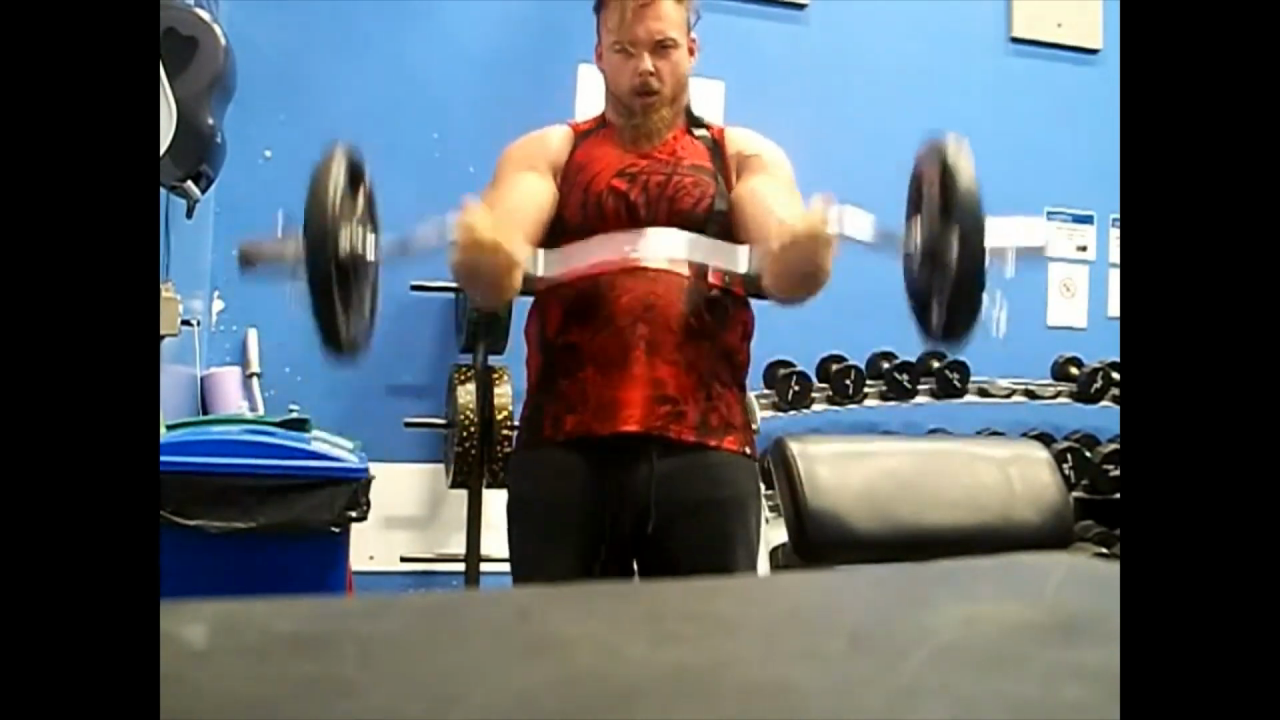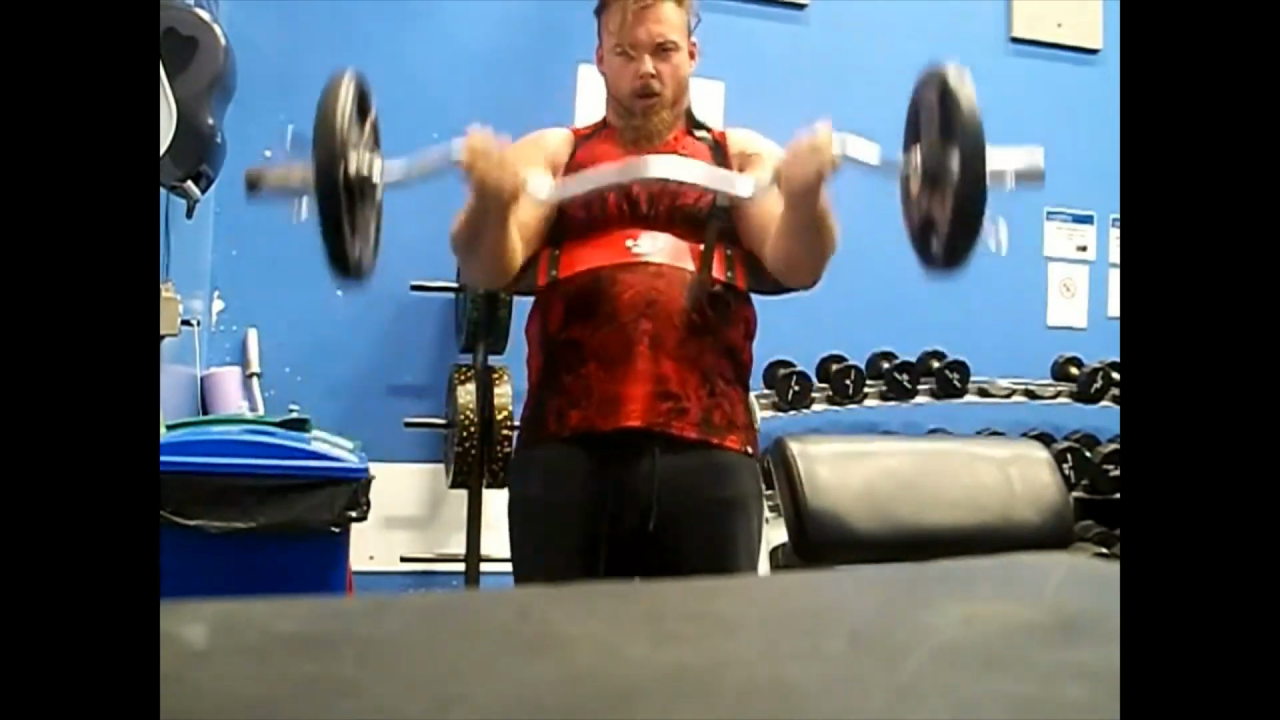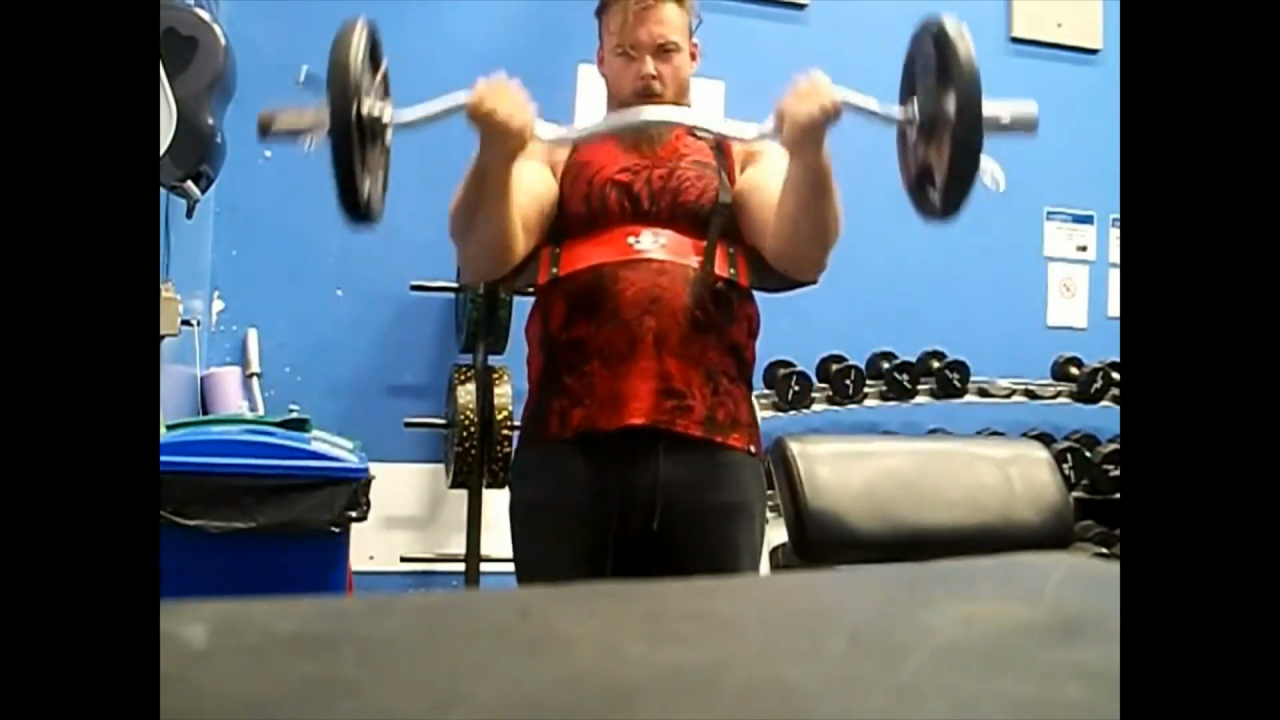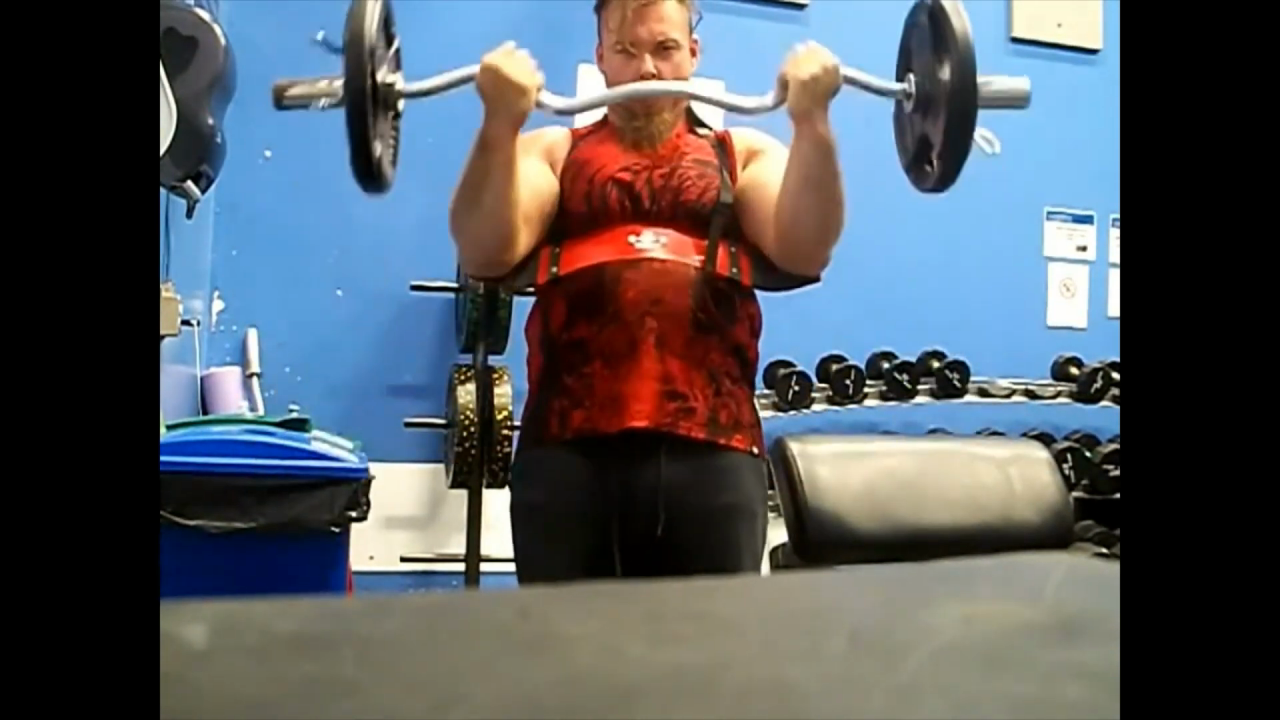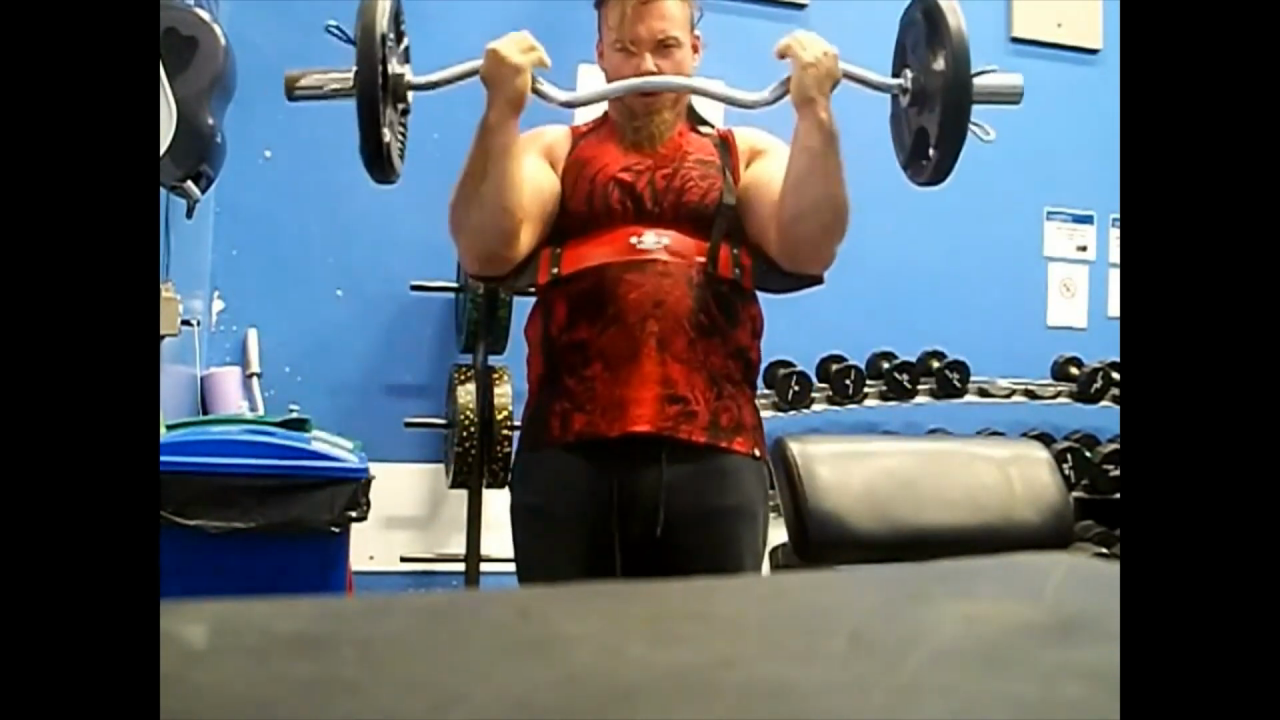
dt=0.1s
person 1, frame 1
left shoulder: (744, 155)
right shoulder: (547, 153)
left elbow: (785, 262)
right elbow: (495, 247)
left wrist: (804, 254)
right wrist: (484, 256)
left hip: (704, 445)
right hip: (566, 444)
person 1, frame 2
left shoulder: (745, 156)
right shoulder: (549, 154)
left elbow: (798, 263)
right elbow: (486, 264)
left wrist: (804, 193)
right wrist: (492, 199)
left hip: (707, 443)
right hip: (568, 442)
person 1, frame 3
left shoulder: (746, 158)
right shoulder: (549, 157)
left elbow: (801, 257)
right elbow: (484, 256)
left wrist: (807, 147)
right wrist: (496, 152)
left hip: (710, 442)
right hip: (569, 444)
person 1, frame 4
left shoulder: (745, 154)
right shoulder: (550, 152)
left elbow: (806, 250)
right elbow: (483, 253)
left wrist: (811, 122)
right wrist: (501, 123)
left hip: (711, 445)
right hip: (569, 443)
person 1, frame 5
left shoulder: (748, 153)
right shoulder: (550, 151)
left elbow: (810, 250)
right elbow: (485, 252)
left wrist: (813, 112)
right wrist: (501, 111)
left hip: (712, 447)
right hip: (569, 446)
